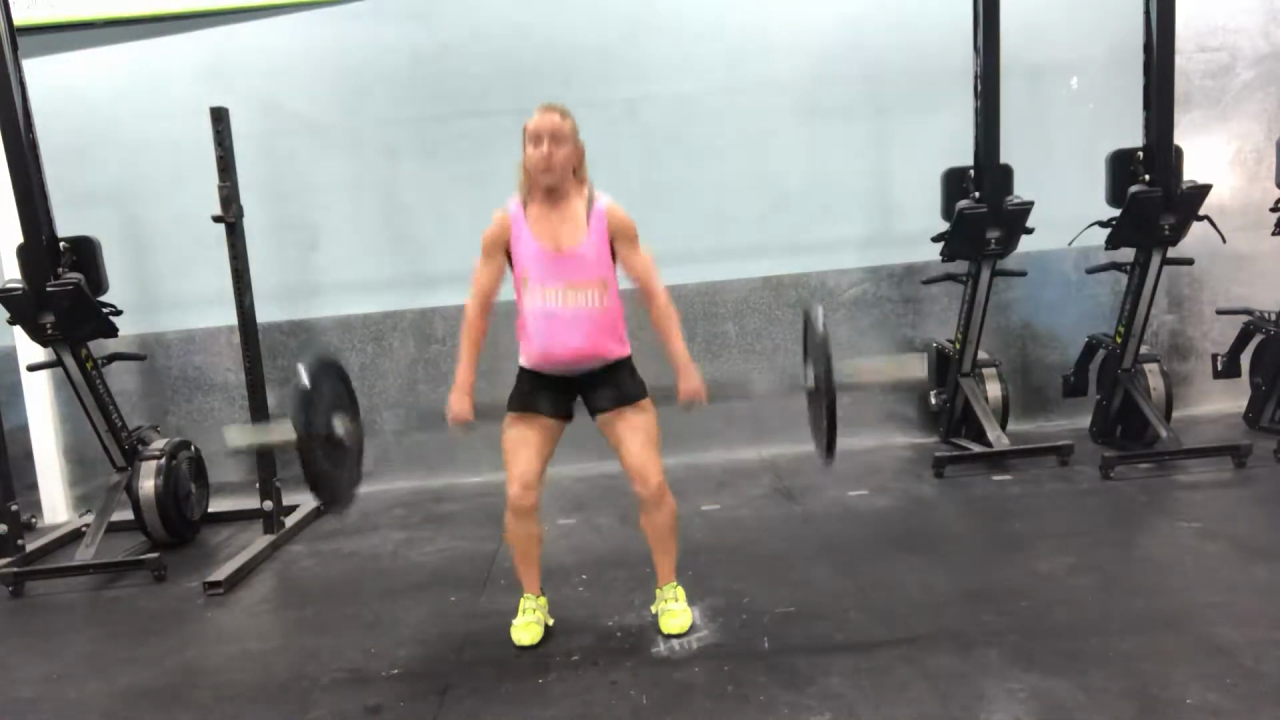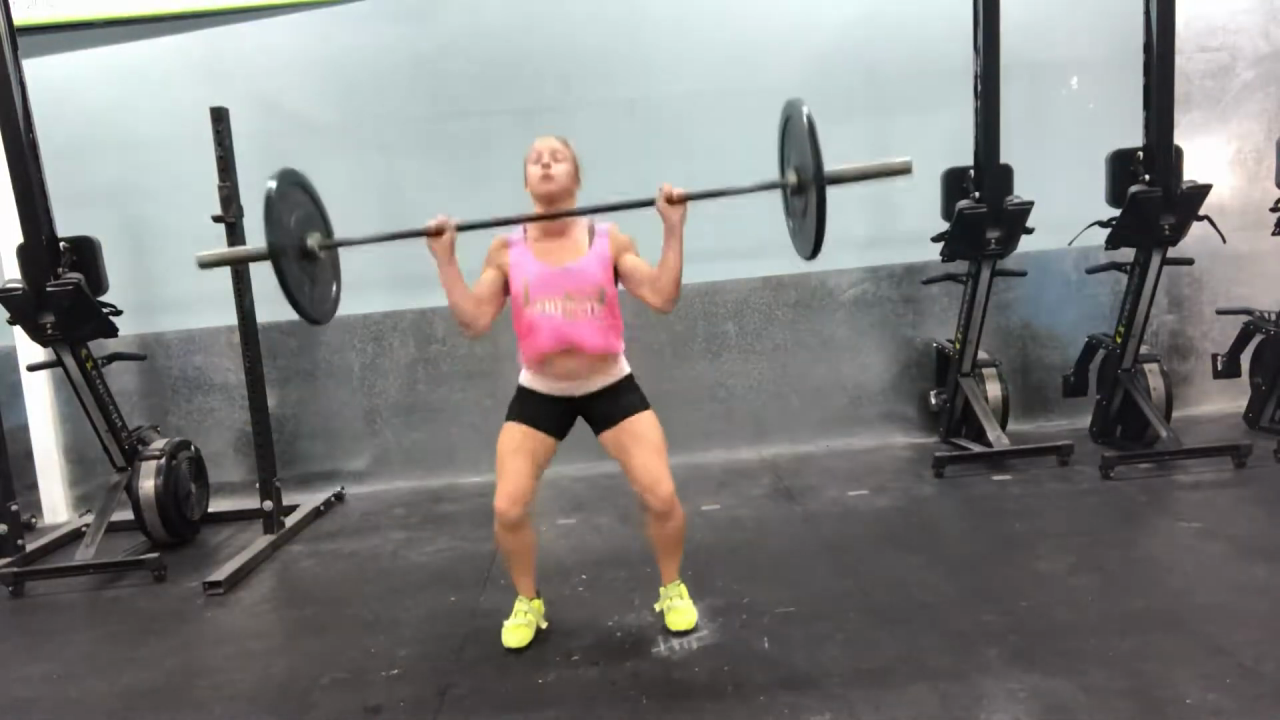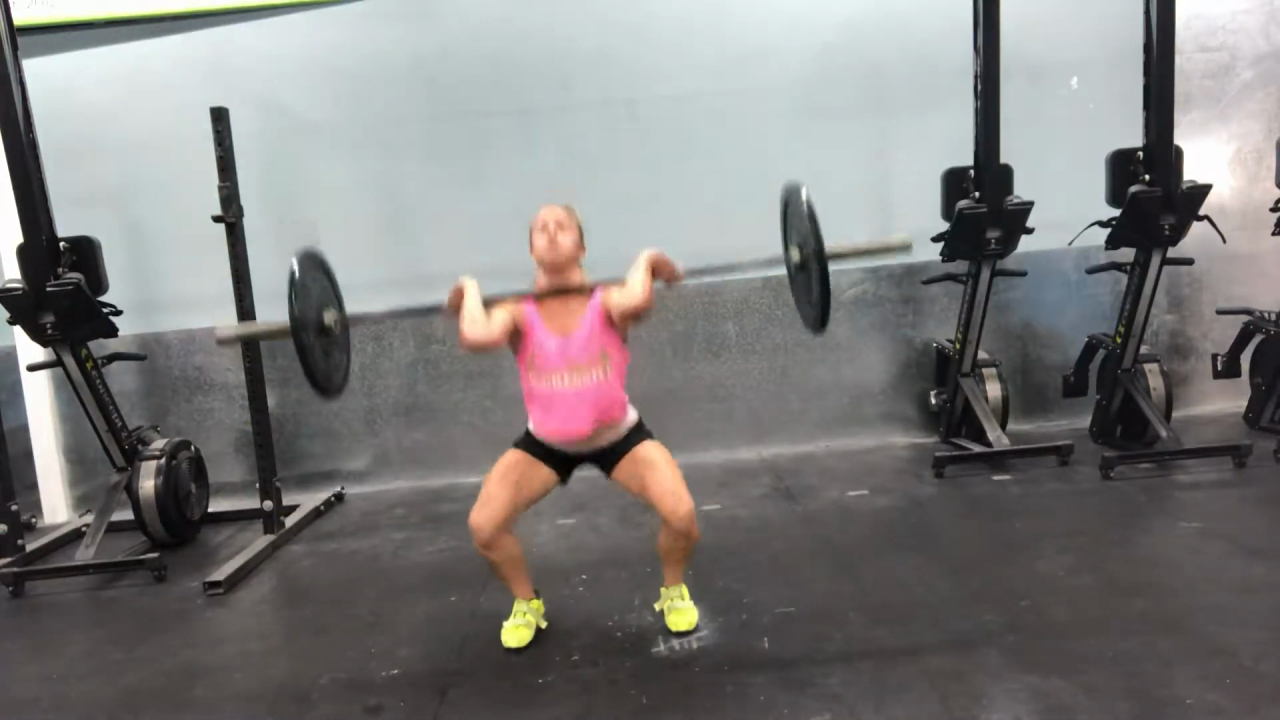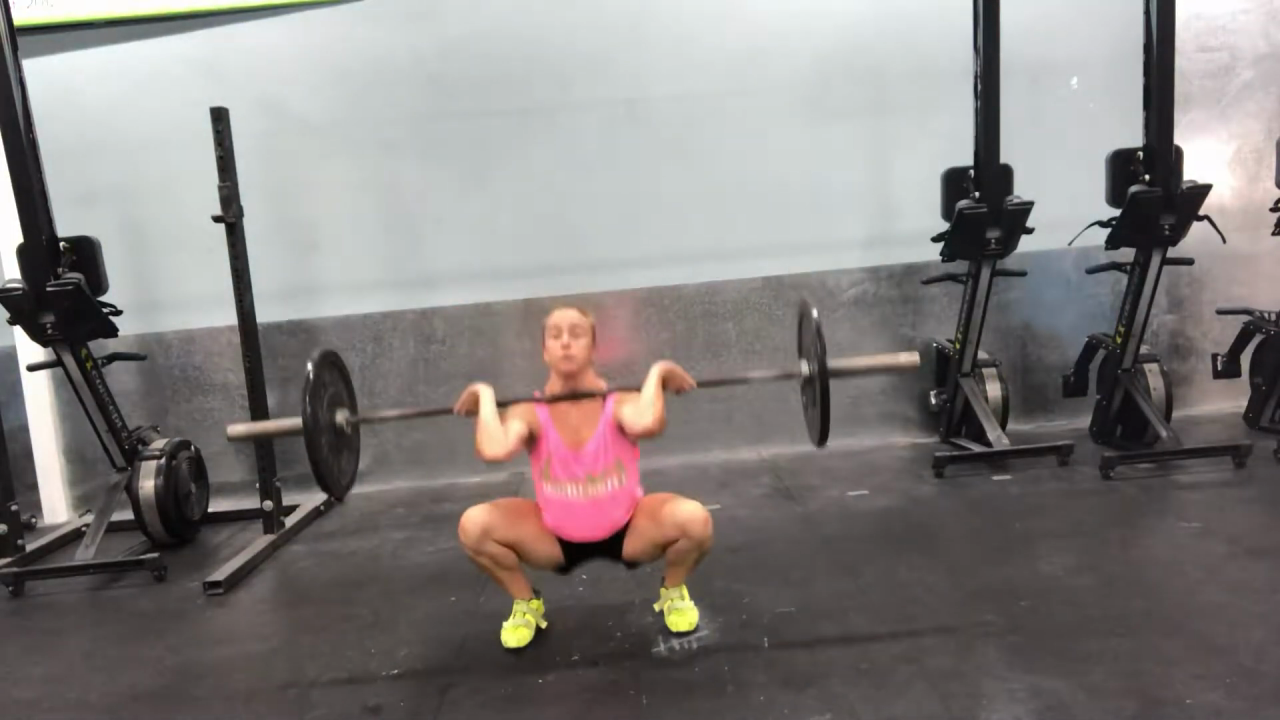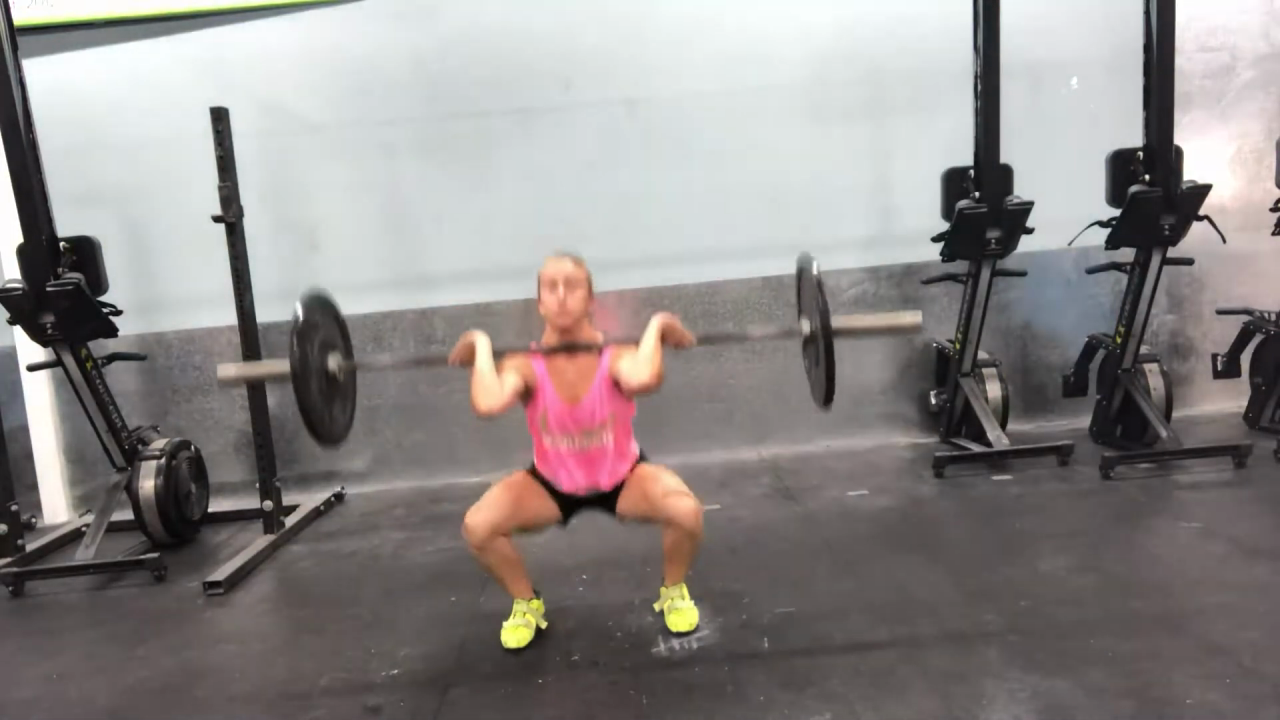
dt=0.3s
person 1, frame 1
left shoulder: (606, 216)
right shoulder: (505, 226)
left elbow: (652, 289)
right elbow: (478, 305)
left wrist: (684, 365)
right wrist: (463, 384)
left hip: (608, 366)
right hip: (540, 373)
left knee: (651, 487)
right knee: (520, 497)
left ankle: (669, 593)
right ankle: (532, 602)
person 1, frame 2
left shoulder: (607, 239)
right shoulder: (507, 249)
left elbow: (663, 299)
right elbow: (475, 323)
left wrist: (673, 226)
right wrist: (444, 256)
left hip: (610, 385)
right hip: (539, 392)
left knee: (661, 497)
right knee: (508, 510)
left ankle: (672, 590)
right ankle: (527, 602)
person 1, frame 3
left shoulder: (606, 303)
right shoulder: (518, 314)
left elbow: (635, 303)
right elbow: (475, 336)
left wrist: (646, 264)
right wrist: (470, 292)
left hip: (617, 437)
right hip: (546, 444)
left knee: (679, 513)
right knee: (484, 525)
left ankle: (674, 591)
right ankle: (526, 603)
person 1, frame 4
left shoulder: (619, 405)
right shoulder: (531, 415)
left elbow: (646, 423)
right elbow: (493, 450)
left wrist: (656, 374)
right wrist: (486, 398)
left hip: (625, 526)
right hip: (558, 534)
left knee: (696, 522)
right knee: (473, 527)
left ankle: (672, 591)
right ankle: (526, 603)
person 1, frame 5
left shoulder: (614, 357)
right shoulder: (527, 365)
left elbow: (644, 380)
right elbow: (487, 404)
left wrist: (655, 330)
right wrist: (483, 348)
left hip: (620, 474)
right hip: (552, 479)
left knee: (687, 511)
right knee: (478, 527)
left ankle: (673, 592)
right ankle: (526, 603)
